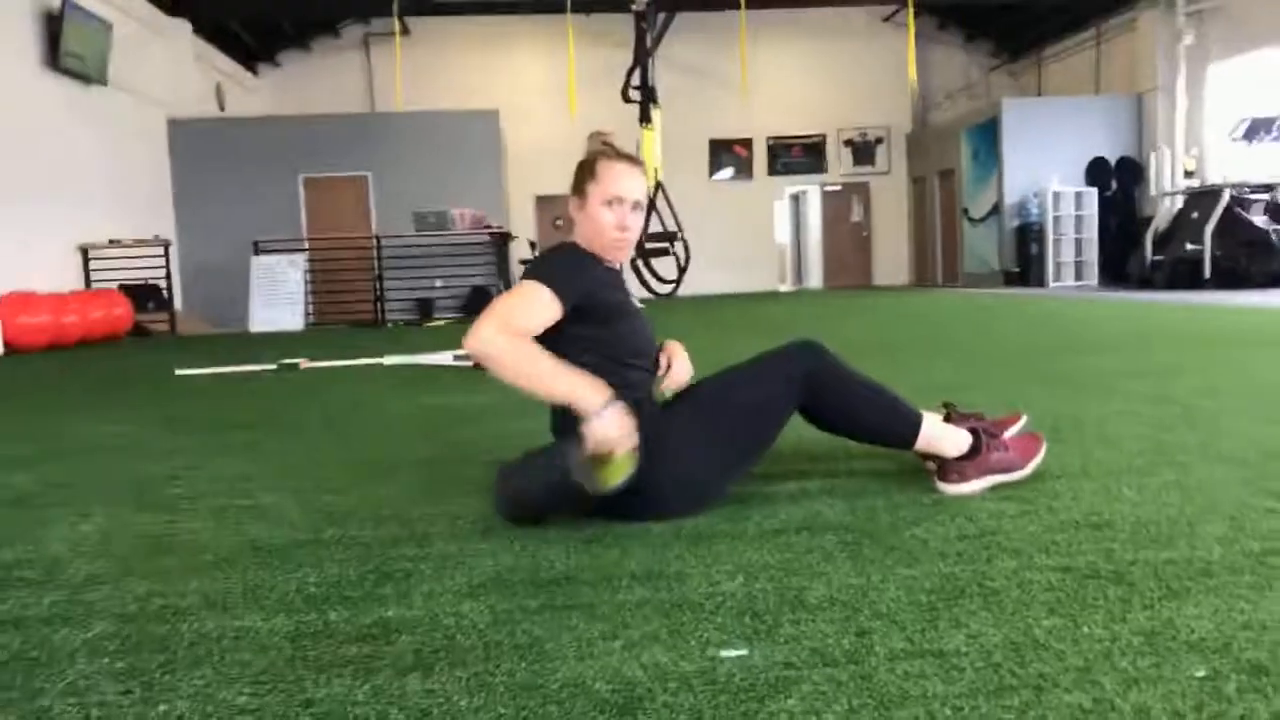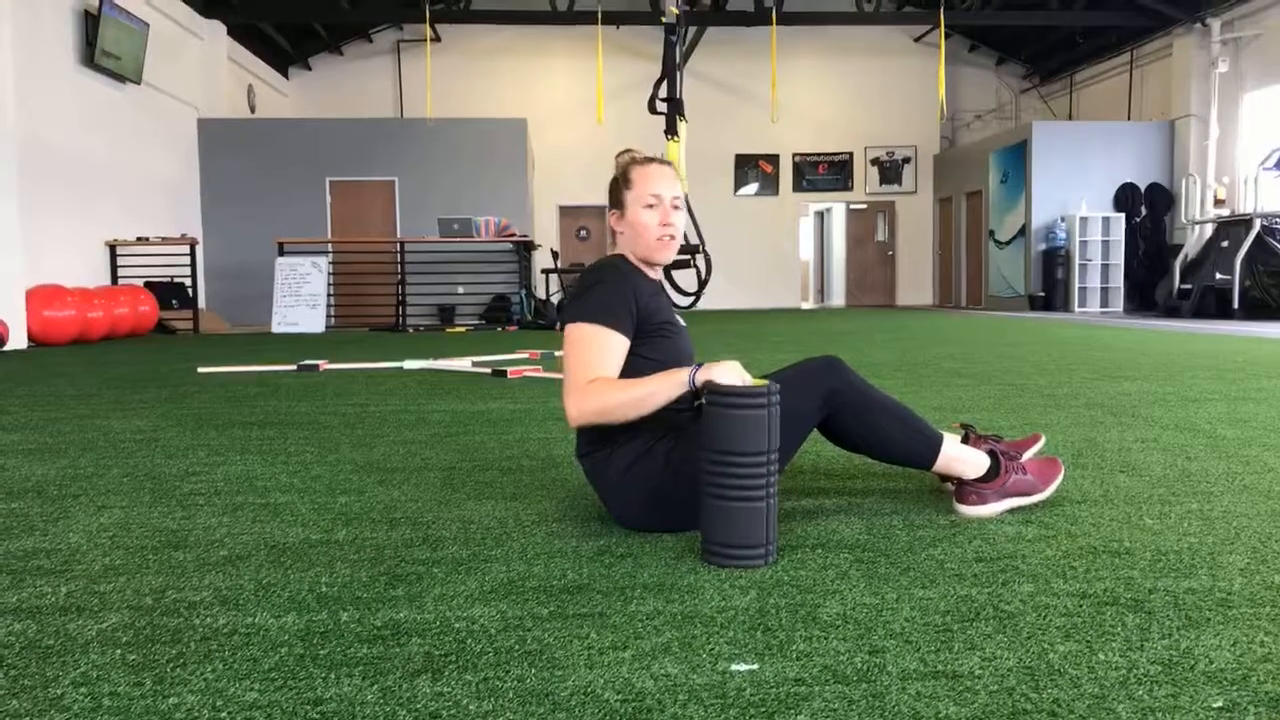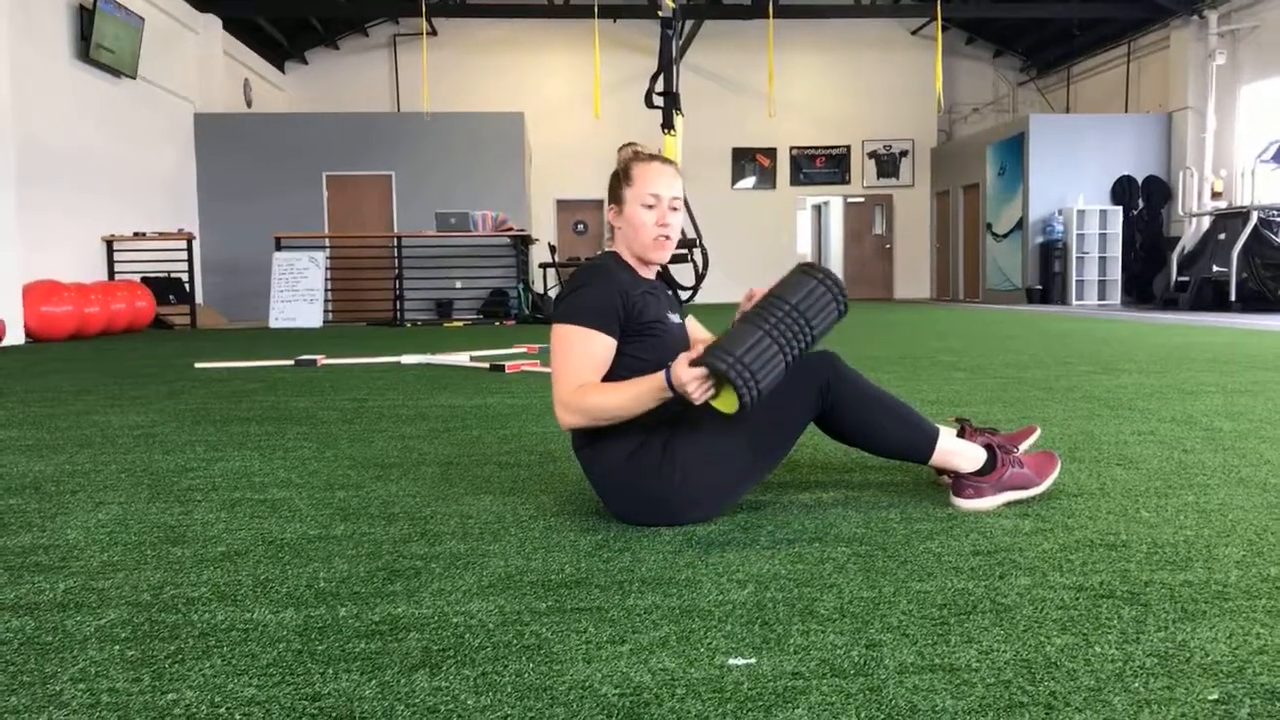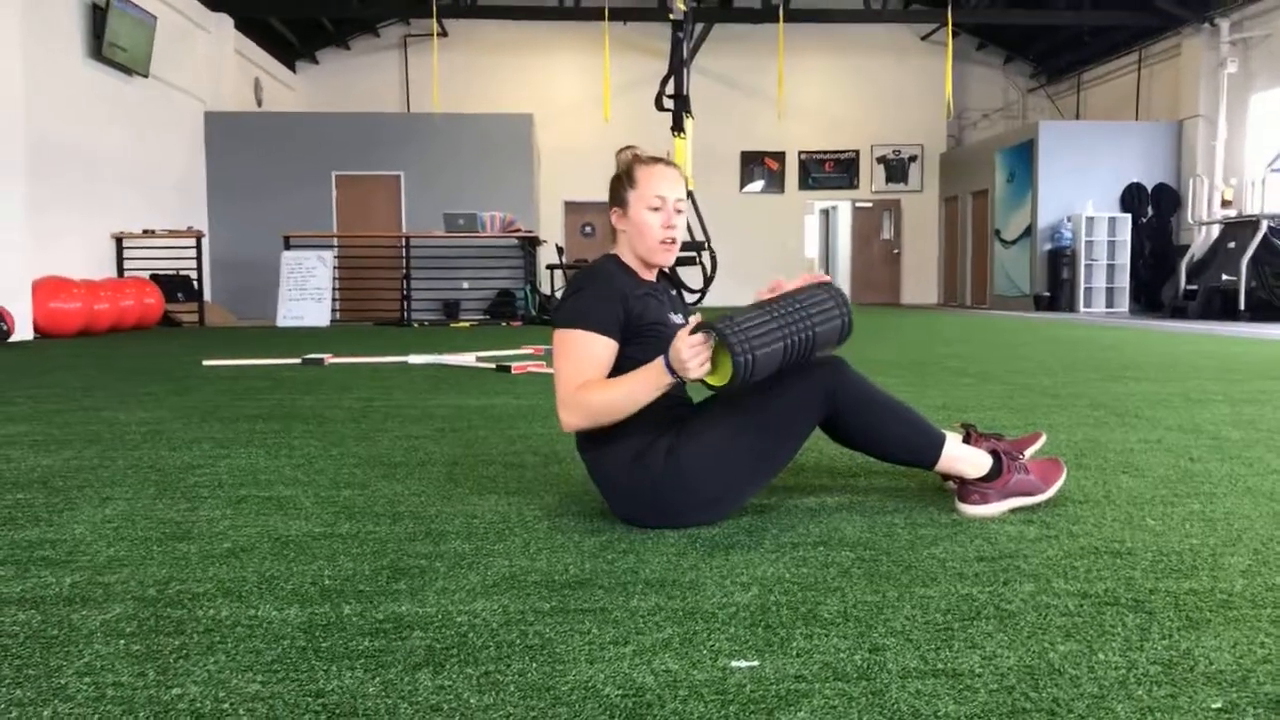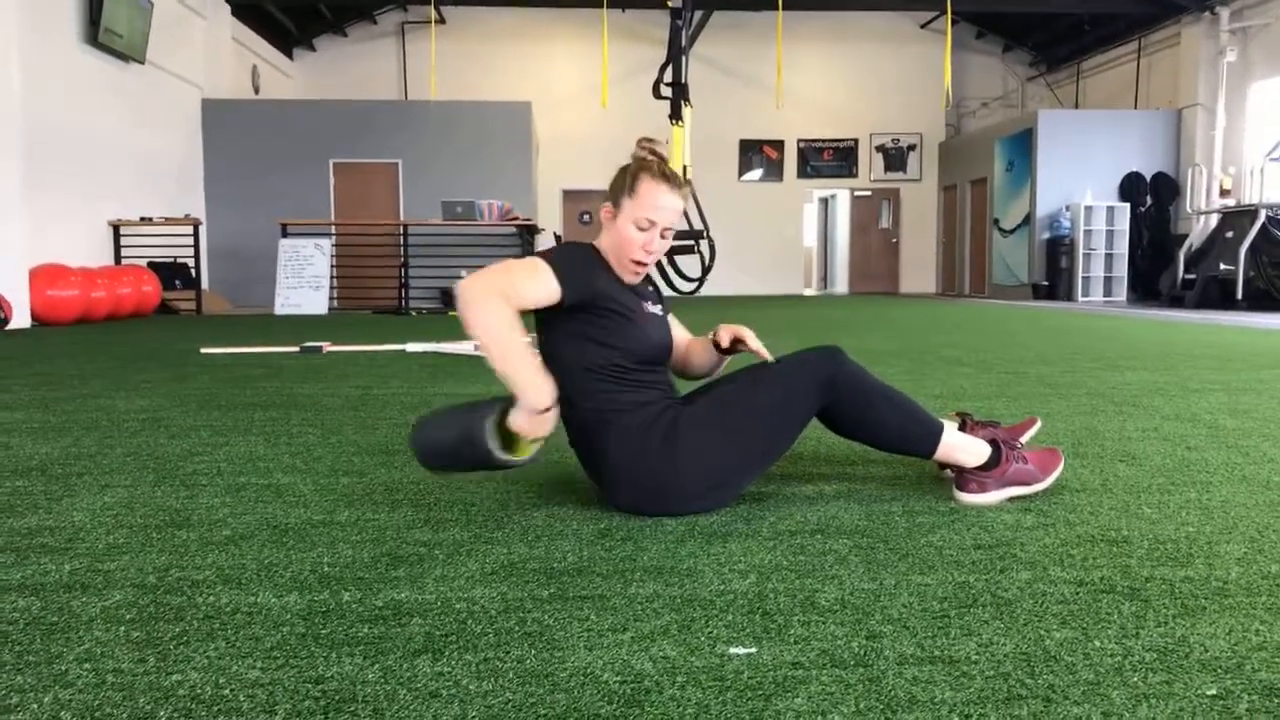
dt=1s
person 1, frame 1
left shoulder: (598, 275)
right shoulder: (567, 268)
right elbow: (486, 337)
left wrist: (667, 353)
right wrist: (594, 400)
left hip: (645, 457)
right hip: (640, 472)
left knee: (793, 373)
right knee: (802, 364)
left ankle: (947, 432)
right ankle: (963, 451)
person 1, frame 2
left shoulder: (643, 286)
right shoulder: (610, 285)
right elbow: (582, 404)
left wrist: (706, 383)
right wrist: (695, 375)
left hip: (661, 466)
right hip: (650, 482)
left knee: (821, 383)
right knee: (825, 380)
left ankle: (966, 451)
right ankle: (982, 474)
person 1, frame 3
left shoulder: (651, 287)
right shoulder: (598, 286)
right elbow: (571, 405)
right wrist: (669, 383)
left hip: (667, 457)
right hip: (648, 480)
left knee: (815, 373)
right knee: (820, 375)
left ankle: (960, 445)
right ankle: (978, 468)
person 1, frame 4
left shoulder: (656, 287)
right shoulder: (599, 289)
left elbow: (715, 360)
right elbow: (574, 410)
right wrist: (669, 368)
left hip: (674, 452)
right hip: (655, 481)
left knee: (819, 379)
right knee: (826, 380)
left ankle: (966, 449)
right ankle: (983, 474)
person 1, frame 5
left shoulder: (637, 286)
right shoulder: (578, 267)
left elbow: (688, 361)
right elbow: (478, 290)
left wrist: (720, 343)
right wrist: (539, 393)
left hip: (667, 442)
right hip: (652, 468)
left knee: (818, 374)
right knee: (826, 370)
left ankle: (964, 439)
right ankle: (982, 461)
